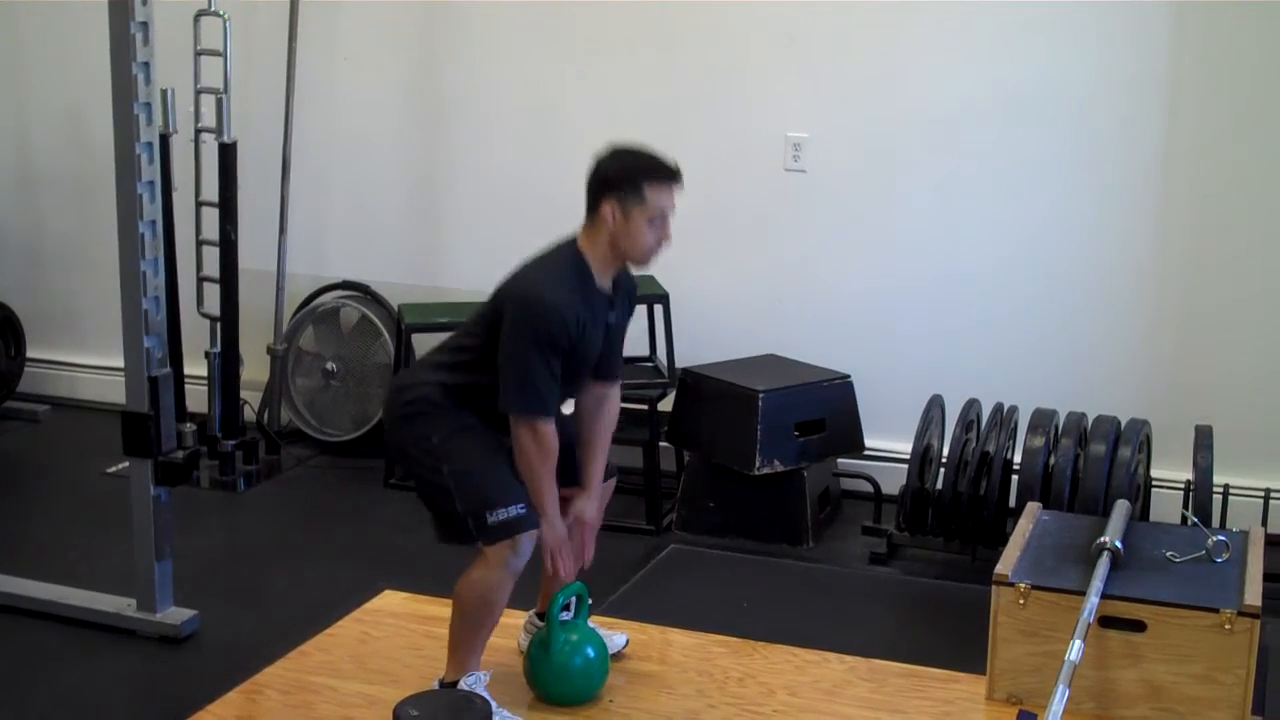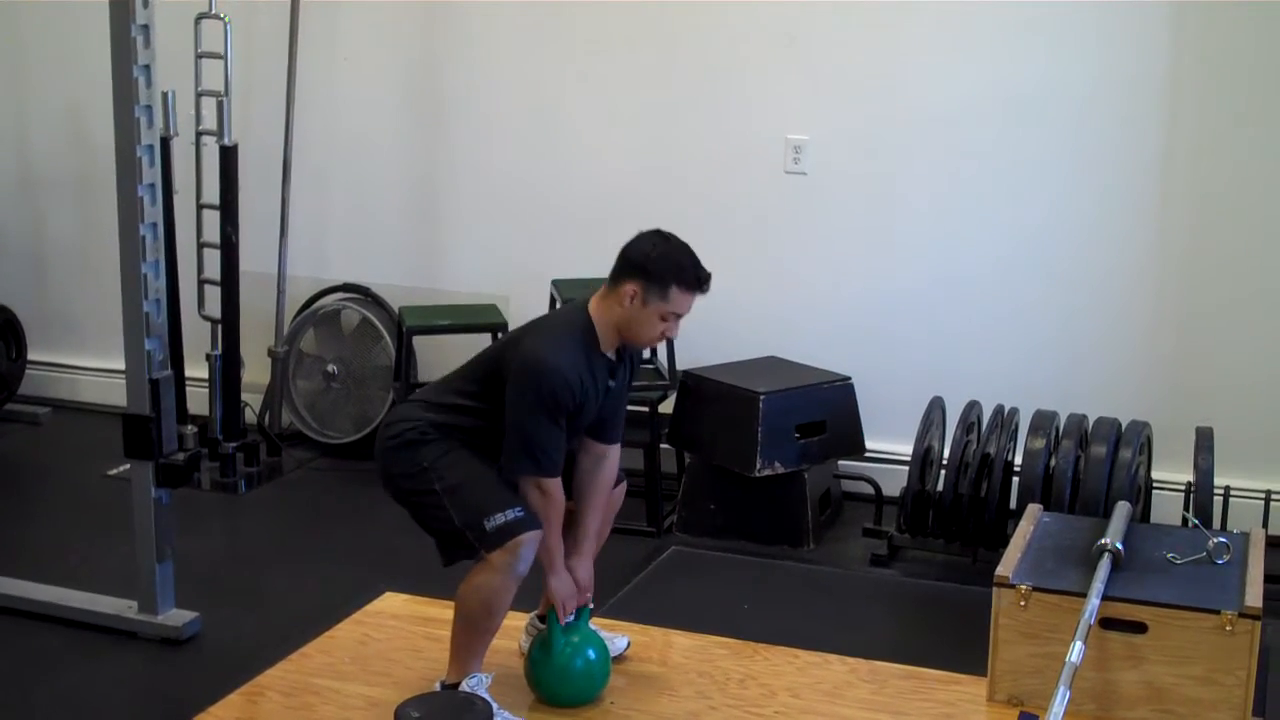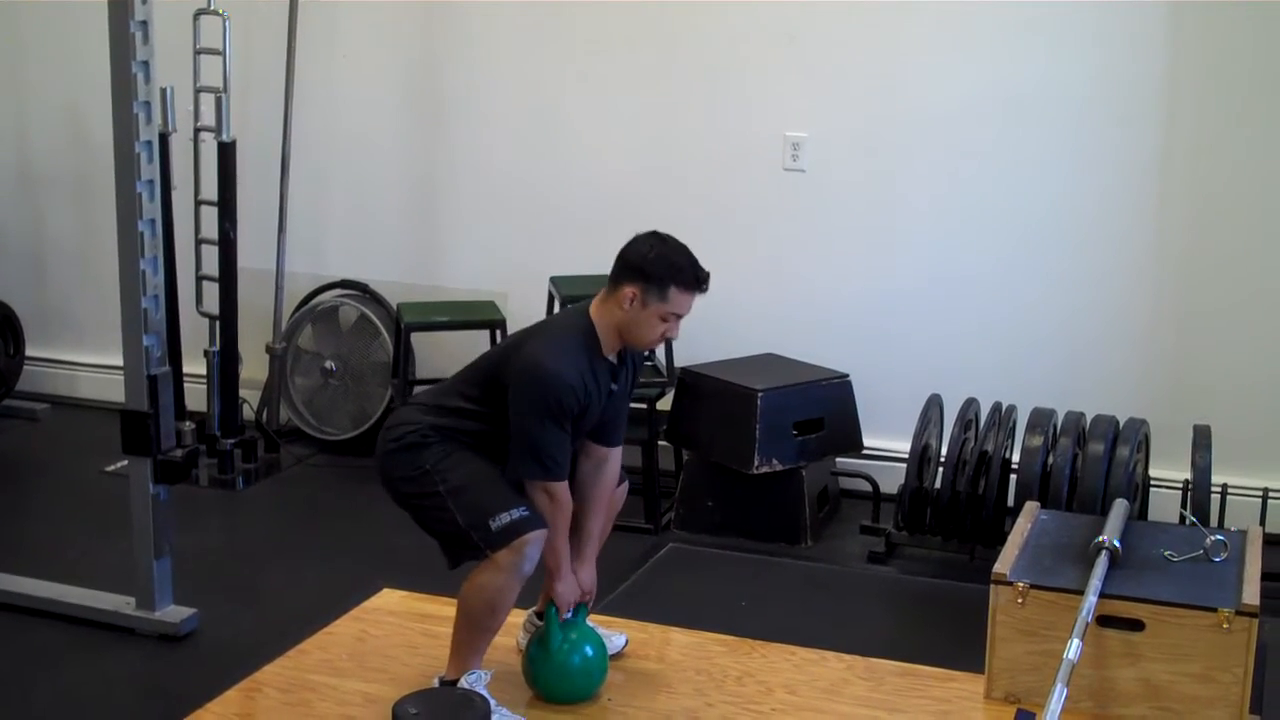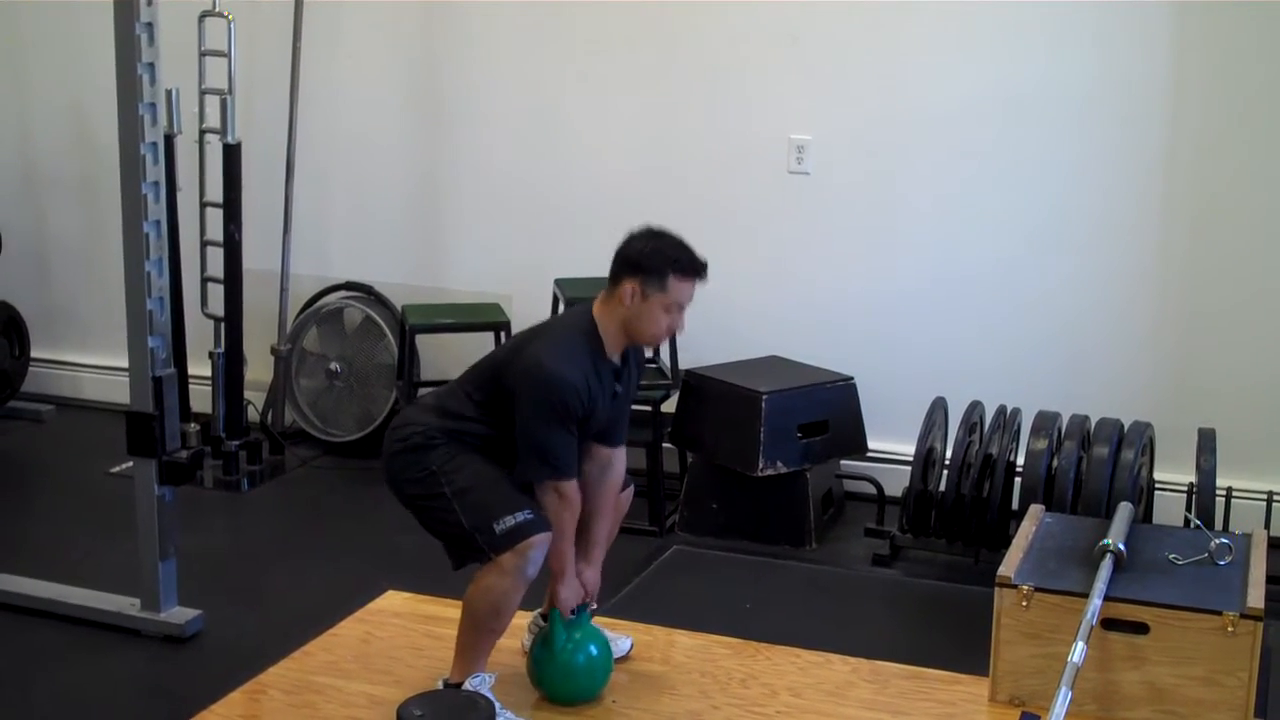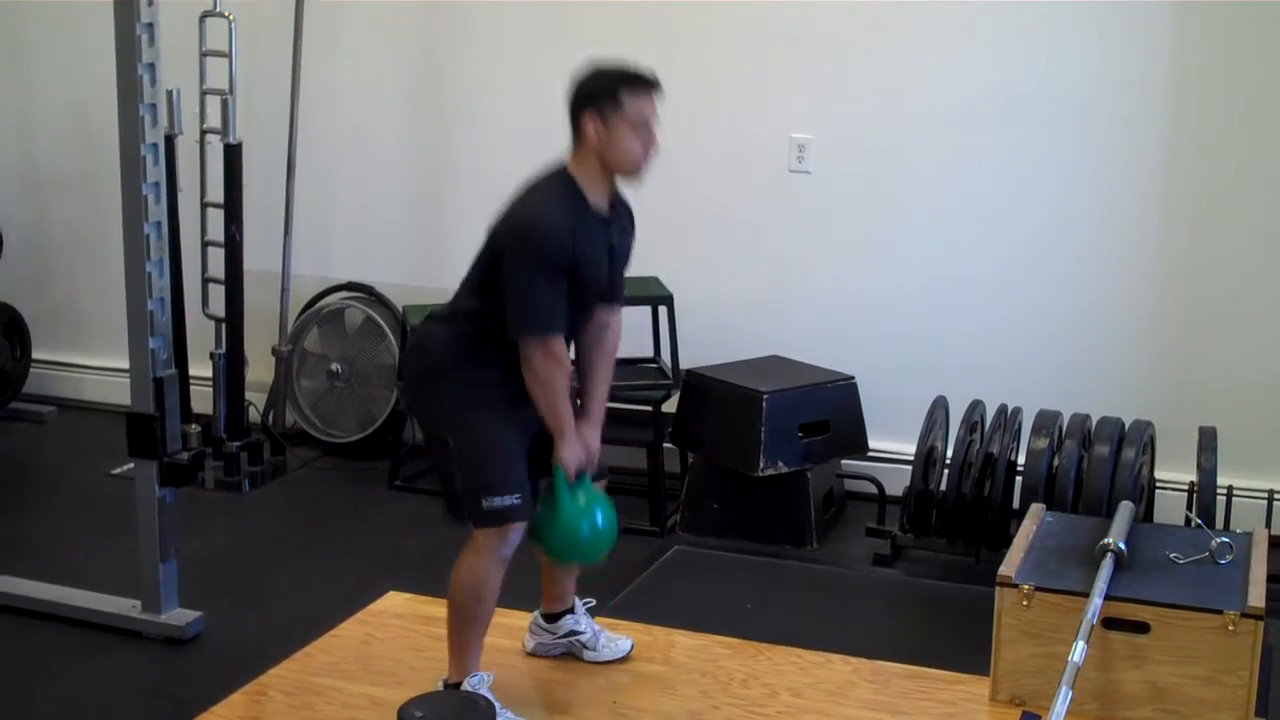
dt=0.3s
person 1, frame 1
left shoulder: (617, 288)
right shoulder: (543, 298)
left elbow: (601, 391)
right elbow: (531, 427)
left wrist: (587, 493)
right wrist: (547, 519)
left hip: (497, 409)
right hip: (433, 411)
left knee: (599, 482)
right knee: (513, 535)
left ankle: (548, 620)
person 1, frame 2
left shoulder: (621, 348)
right shoulder: (549, 361)
left elbow: (600, 452)
right elbow: (541, 483)
left wrist: (581, 557)
right wrist: (555, 569)
left hip: (496, 442)
right hip: (423, 445)
left knee: (610, 487)
right knee: (516, 541)
left ankle: (549, 623)
person 1, frame 3
left shoulder: (622, 351)
right shoulder: (551, 366)
left elbow: (601, 457)
right elbow: (549, 489)
left wrist: (585, 559)
right wrist: (561, 572)
left hip: (498, 443)
right hip: (424, 448)
left knee: (613, 487)
right knee: (521, 542)
left ankle: (547, 620)
person 1, frame 4
left shoulder: (624, 353)
right shoulder: (555, 369)
left elbow: (605, 459)
right elbow: (558, 489)
left wrist: (591, 562)
right wrist: (564, 575)
left hip: (500, 448)
right hip: (428, 449)
left knee: (617, 492)
right knee: (526, 545)
left ankle: (554, 622)
person 1, frame 5
left shoulder: (615, 215)
right shoulder: (542, 222)
left elbow: (603, 321)
right elbow: (543, 347)
left wrist: (592, 423)
right wrist: (564, 437)
left hip: (525, 372)
right hip: (460, 368)
right knee: (503, 521)
left ankle: (557, 621)
